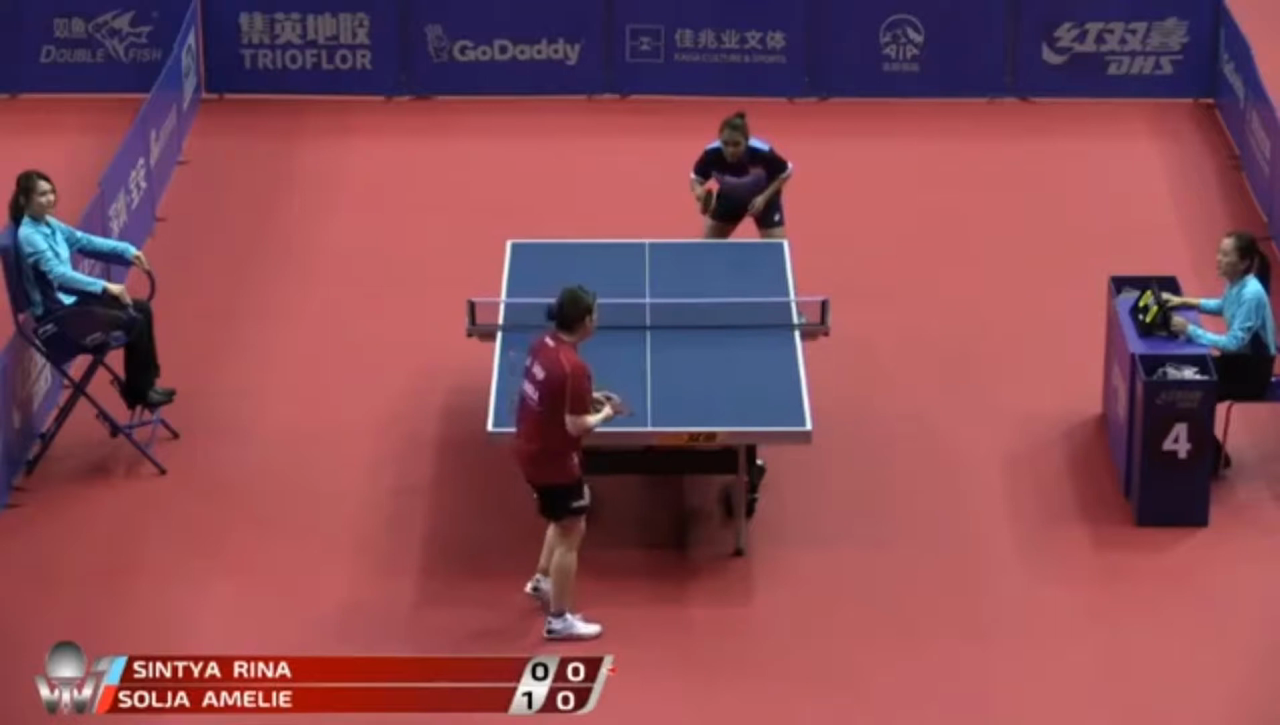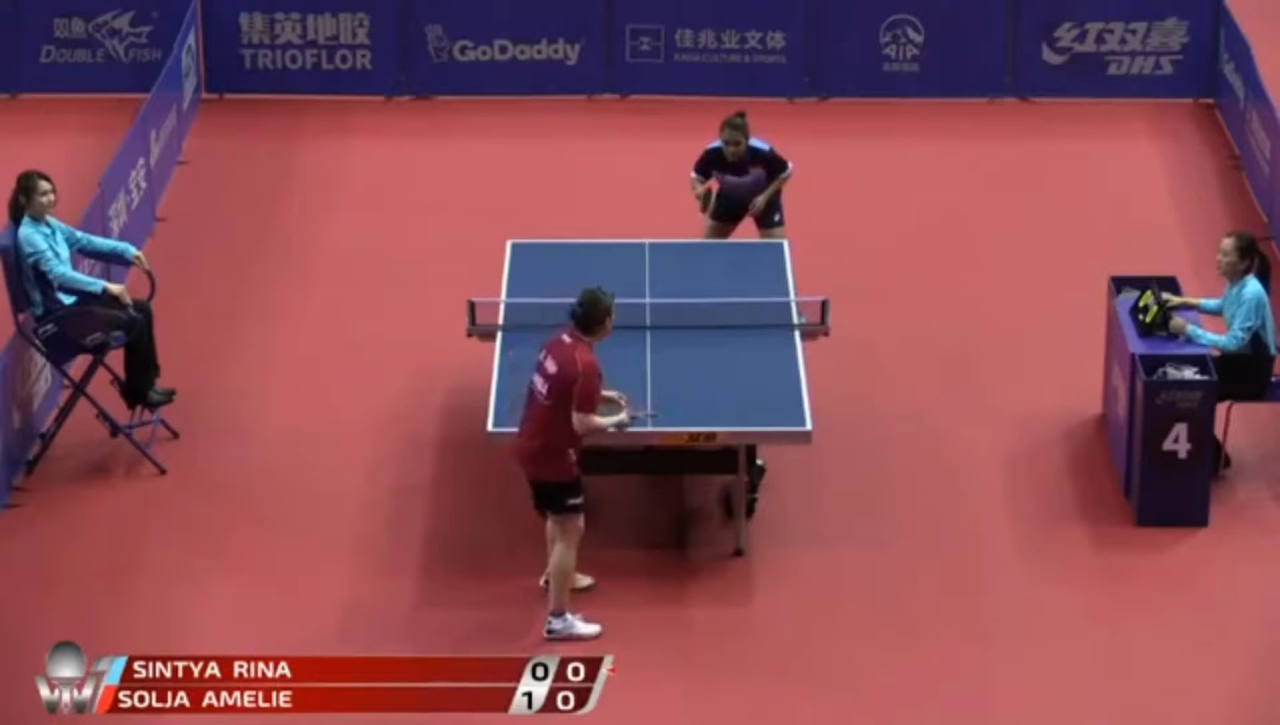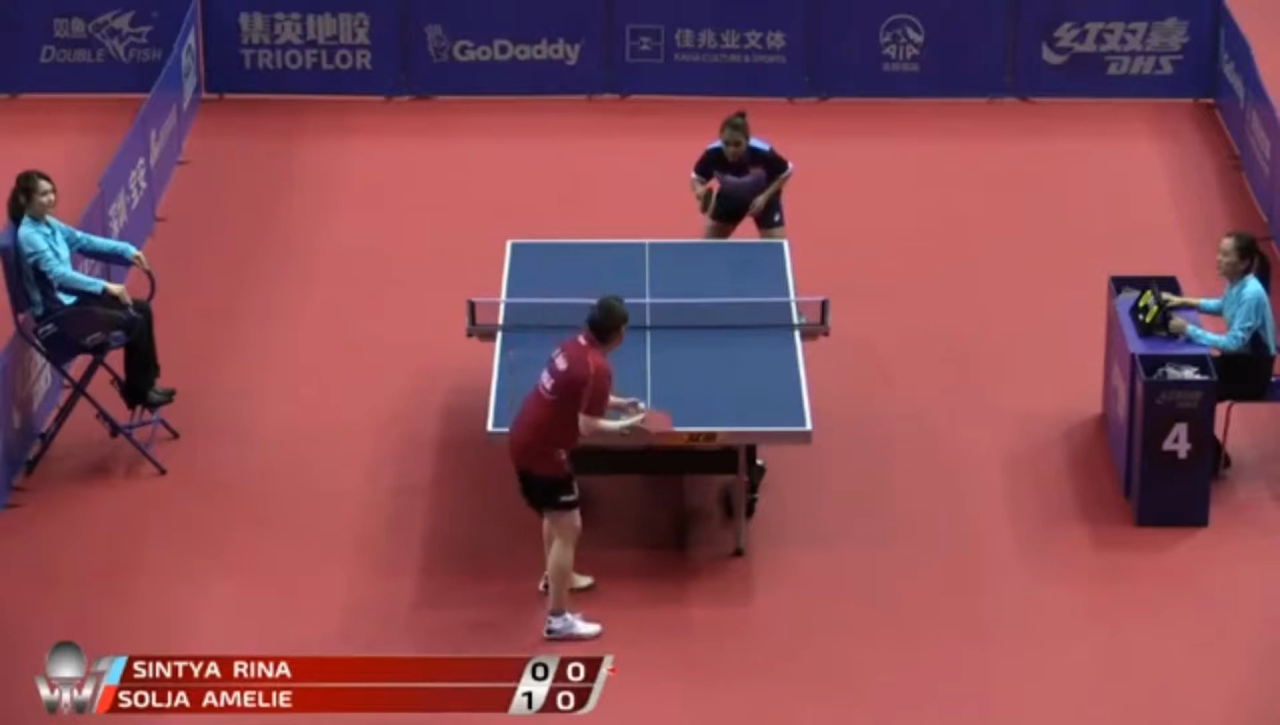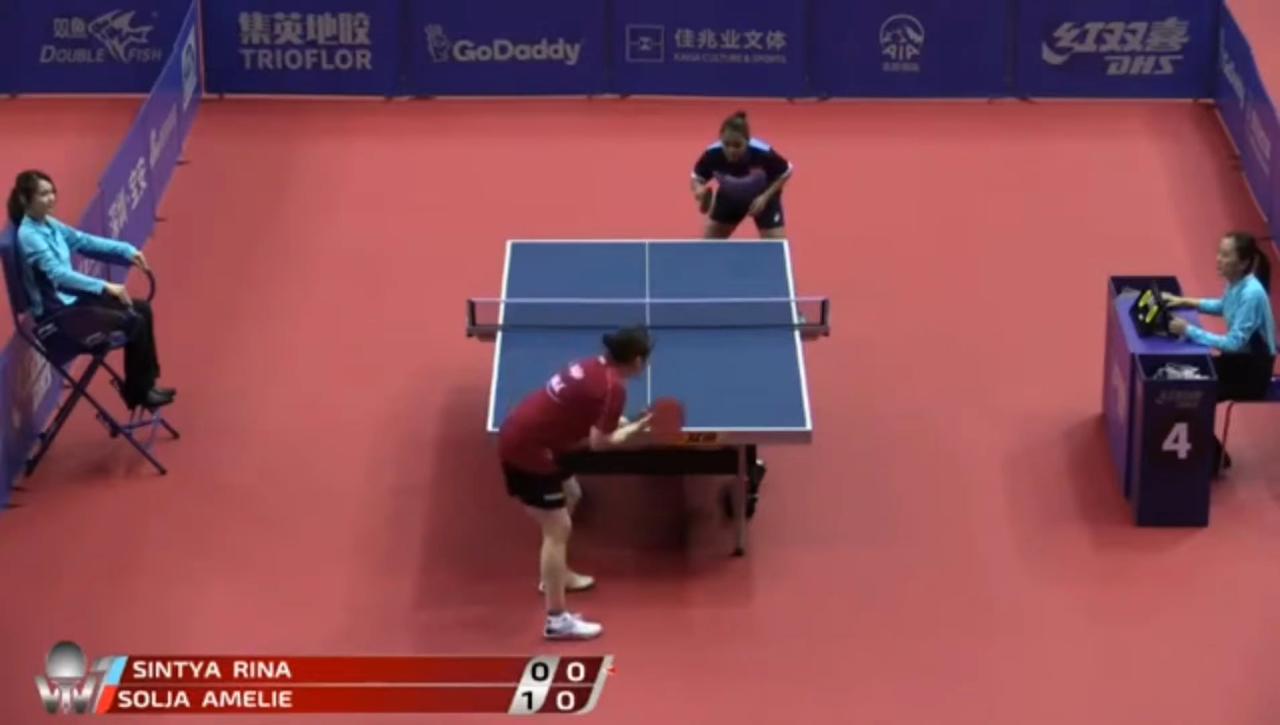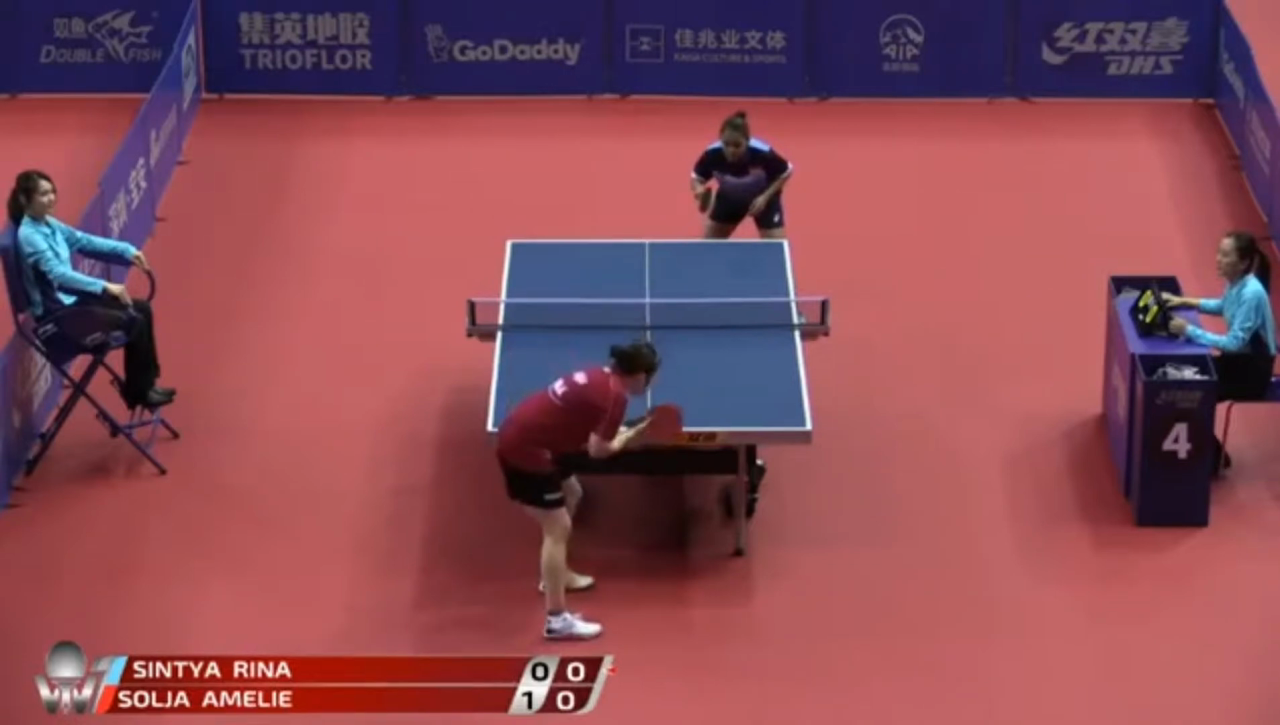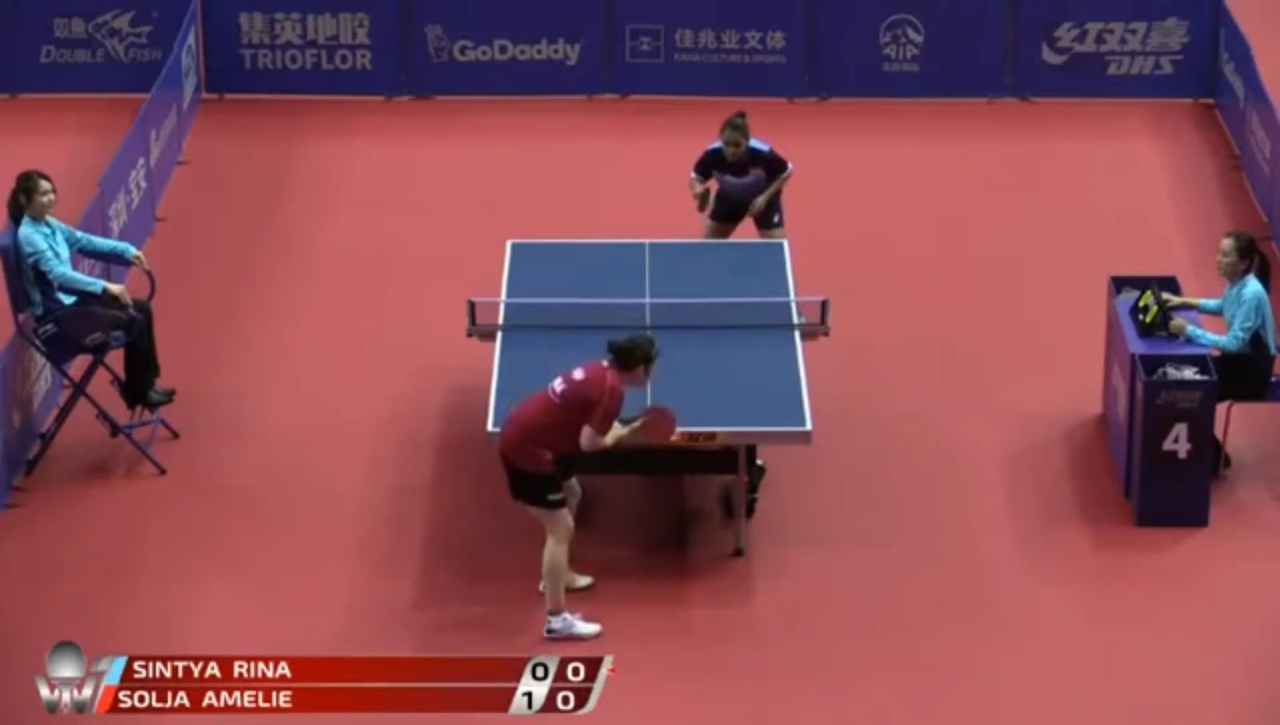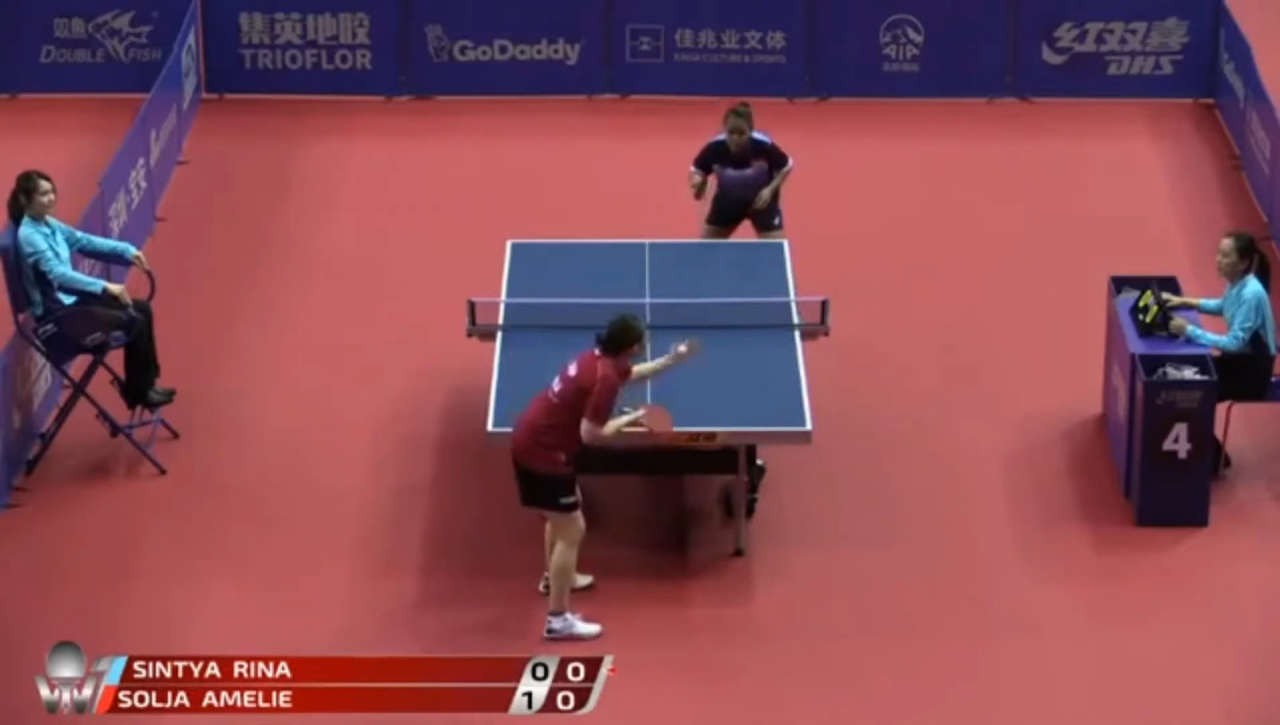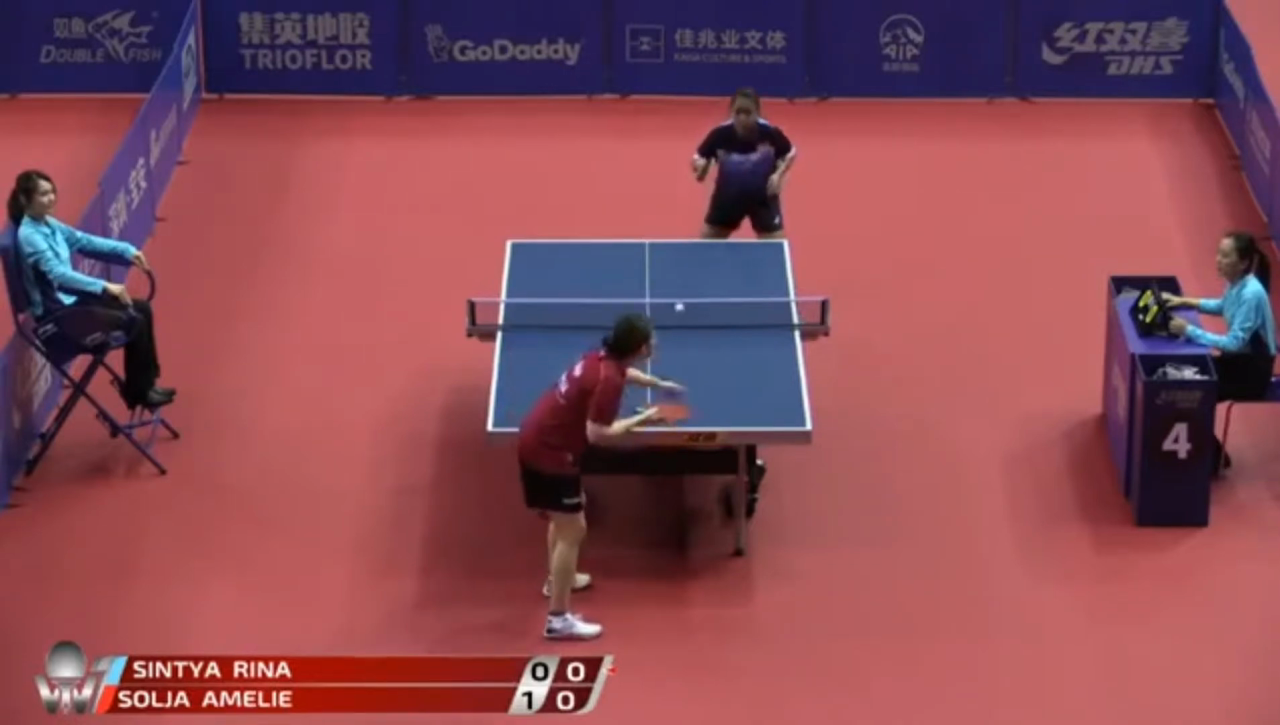
dt=0.2s
person 1, frame 1
left shoulder: (542, 345)
right shoulder: (573, 366)
right elbow: (576, 426)
left wrist: (589, 397)
right wrist: (606, 413)
left hip: (533, 449)
right hip: (553, 459)
left knee: (566, 519)
right knee: (571, 534)
left ankle: (543, 580)
right ankle: (559, 620)
person 1, frame 2
left shoulder: (558, 342)
right shoulder: (585, 364)
right elbow: (582, 424)
left wrist: (600, 395)
right wrist: (617, 420)
left hip: (533, 444)
right hip: (552, 454)
left knee: (561, 515)
right knee: (570, 531)
left ankle: (557, 576)
right ankle: (558, 620)
person 1, frame 3
left shoulder: (574, 345)
right shoulder: (598, 368)
right elbow: (588, 426)
left wrist: (617, 403)
right wrist: (629, 423)
left hip: (527, 438)
right hip: (543, 450)
left knee: (556, 514)
right knee: (568, 529)
left ankle: (555, 576)
right ankle: (558, 620)
person 1, frame 4
left shoulder: (594, 366)
right shoulder: (613, 387)
right elbow: (600, 441)
left wrist: (631, 423)
right wrist: (636, 428)
left hip: (520, 433)
right hip: (527, 448)
left knee: (570, 496)
right knee: (558, 529)
left ankle: (555, 576)
right ankle: (557, 620)
person 1, frame 5
left shoulder: (600, 376)
right shoulder: (615, 396)
right elbow: (599, 449)
left wrist: (629, 431)
right wrist: (633, 433)
left hip: (521, 434)
right hip: (525, 448)
left knee: (571, 494)
right knee: (558, 529)
left ankle: (556, 575)
right ankle: (557, 620)
person 1, frame 6
left shoulder: (599, 371)
right shoulder: (612, 390)
right elbow: (590, 443)
left wrist: (622, 427)
right wrist: (627, 431)
left hip: (524, 434)
right hip: (527, 449)
left knee: (571, 495)
right knee: (561, 529)
left ankle: (557, 576)
right ankle: (557, 620)
person 1, frame 7
left shoulder: (596, 358)
right shoulder: (603, 378)
left elbow: (630, 373)
right elbow: (592, 435)
left wrist: (671, 359)
right wrist: (630, 419)
left hip: (532, 439)
right hip: (541, 451)
left knee: (560, 514)
right knee: (572, 531)
left ankle: (555, 576)
right ankle: (558, 620)
person 1, frame 8
left shoulder: (604, 358)
right shoulder: (609, 379)
right elbow: (598, 434)
left wrist: (658, 384)
right wrist: (641, 419)
left hip: (537, 439)
right hip: (549, 452)
left knee: (564, 515)
right knee: (572, 531)
left ankle: (558, 578)
right ankle: (559, 619)
person 2, frame 1
left shoulder: (1251, 294)
right shoulder: (1236, 283)
left elbow: (1233, 343)
right elbow: (1222, 306)
left wrist: (1189, 330)
right wrist: (1185, 301)
left hip: (1254, 369)
right hip: (1239, 358)
left ankle: (1215, 456)
person 2, frame 2
left shoulder: (1251, 294)
right shoulder: (1236, 283)
left elbow: (1233, 343)
right elbow: (1221, 306)
left wrist: (1189, 330)
right wrist: (1184, 301)
left hip: (1254, 369)
right hip: (1239, 358)
left ankle: (1215, 456)
person 2, frame 3
left shoulder: (1251, 294)
right shoulder: (1237, 283)
left elbow: (1233, 343)
right elbow: (1222, 306)
left wrist: (1189, 330)
right wrist: (1184, 301)
left hip: (1254, 369)
right hip: (1239, 358)
left ankle: (1215, 456)
person 2, frame 4
left shoulder: (1251, 294)
right shoulder: (1236, 283)
left elbow: (1233, 343)
right elbow: (1221, 306)
left wrist: (1189, 330)
right wrist: (1184, 301)
left hip: (1254, 369)
right hip: (1239, 357)
left ankle: (1216, 456)
person 2, frame 5
left shoulder: (1251, 294)
right shoulder: (1236, 283)
left elbow: (1233, 343)
right elbow: (1222, 306)
left wrist: (1189, 330)
right wrist: (1184, 301)
left hip: (1254, 369)
right hip: (1240, 357)
left ankle: (1215, 456)
person 2, frame 6
left shoulder: (1251, 294)
right shoulder: (1236, 283)
left elbow: (1233, 343)
right elbow: (1222, 306)
left wrist: (1189, 330)
right wrist: (1184, 301)
left hip: (1254, 369)
right hip: (1240, 358)
left ankle: (1215, 456)
person 2, frame 7
left shoulder: (1251, 294)
right shoulder: (1237, 284)
left elbow: (1233, 343)
right elbow: (1222, 306)
left wrist: (1189, 330)
right wrist: (1184, 301)
left hip: (1254, 369)
right hip: (1240, 358)
left ankle: (1215, 456)
person 2, frame 8
left shoulder: (1251, 294)
right shoulder: (1236, 283)
left elbow: (1233, 343)
right elbow: (1222, 306)
left wrist: (1189, 330)
right wrist: (1184, 301)
left hip: (1254, 369)
right hip: (1240, 358)
left ankle: (1215, 456)
person 3, frame 1
left shoulder: (49, 224)
right shoulder: (28, 236)
left elbow: (85, 241)
right elbow: (58, 274)
left wrist: (127, 250)
right wrist: (104, 286)
left hip: (72, 296)
right hip: (56, 310)
left knee: (142, 309)
right knee: (134, 322)
left ankle: (145, 382)
right ankle: (138, 391)
person 3, frame 2
left shoulder: (49, 223)
right shoulder: (28, 235)
left elbow: (85, 241)
right elbow: (58, 274)
left wrist: (126, 250)
right wrist: (104, 286)
left hip: (72, 296)
right hip: (56, 310)
left knee: (142, 309)
right knee: (134, 322)
left ankle: (146, 382)
right ankle: (138, 392)
person 3, frame 3
left shoulder: (48, 223)
right shoulder: (28, 236)
left elbow: (85, 240)
right elbow: (58, 273)
left wrist: (126, 250)
right wrist: (104, 286)
left hip: (71, 296)
right hip: (56, 310)
left knee: (142, 310)
right knee: (134, 323)
left ankle: (146, 382)
right ankle: (138, 392)
person 3, frame 4
left shoulder: (48, 223)
right shoulder: (28, 236)
left elbow: (85, 240)
right elbow: (58, 274)
left wrist: (126, 250)
right wrist: (104, 286)
left hip: (72, 296)
right hip: (56, 310)
left knee: (142, 309)
right knee: (134, 322)
left ankle: (145, 382)
right ankle: (138, 392)
person 3, frame 5
left shoulder: (48, 223)
right shoulder: (28, 235)
left elbow: (85, 240)
right elbow: (58, 274)
left wrist: (126, 250)
right wrist: (104, 286)
left hip: (72, 296)
right hip: (56, 310)
left knee: (142, 309)
right knee: (134, 322)
left ankle: (145, 382)
right ankle: (138, 392)
person 3, frame 6
left shoulder: (48, 223)
right shoulder: (28, 235)
left elbow: (85, 241)
right elbow: (58, 274)
left wrist: (126, 250)
right wrist: (104, 286)
left hip: (72, 296)
right hip: (56, 310)
left knee: (142, 310)
right knee: (134, 322)
left ankle: (146, 382)
right ankle: (138, 392)
person 3, frame 7
left shoulder: (48, 223)
right shoulder: (28, 236)
left elbow: (85, 241)
right elbow: (58, 273)
left wrist: (126, 250)
right wrist: (104, 286)
left hip: (71, 296)
right hip: (56, 310)
left knee: (142, 310)
right knee: (134, 322)
left ankle: (146, 382)
right ankle: (138, 392)
person 3, frame 8
left shoulder: (48, 223)
right shoulder: (28, 236)
left elbow: (85, 241)
right elbow: (58, 274)
left wrist: (126, 250)
right wrist: (104, 286)
left hip: (72, 296)
right hip: (56, 310)
left knee: (142, 309)
right knee: (134, 322)
left ankle: (145, 382)
right ankle: (138, 392)
